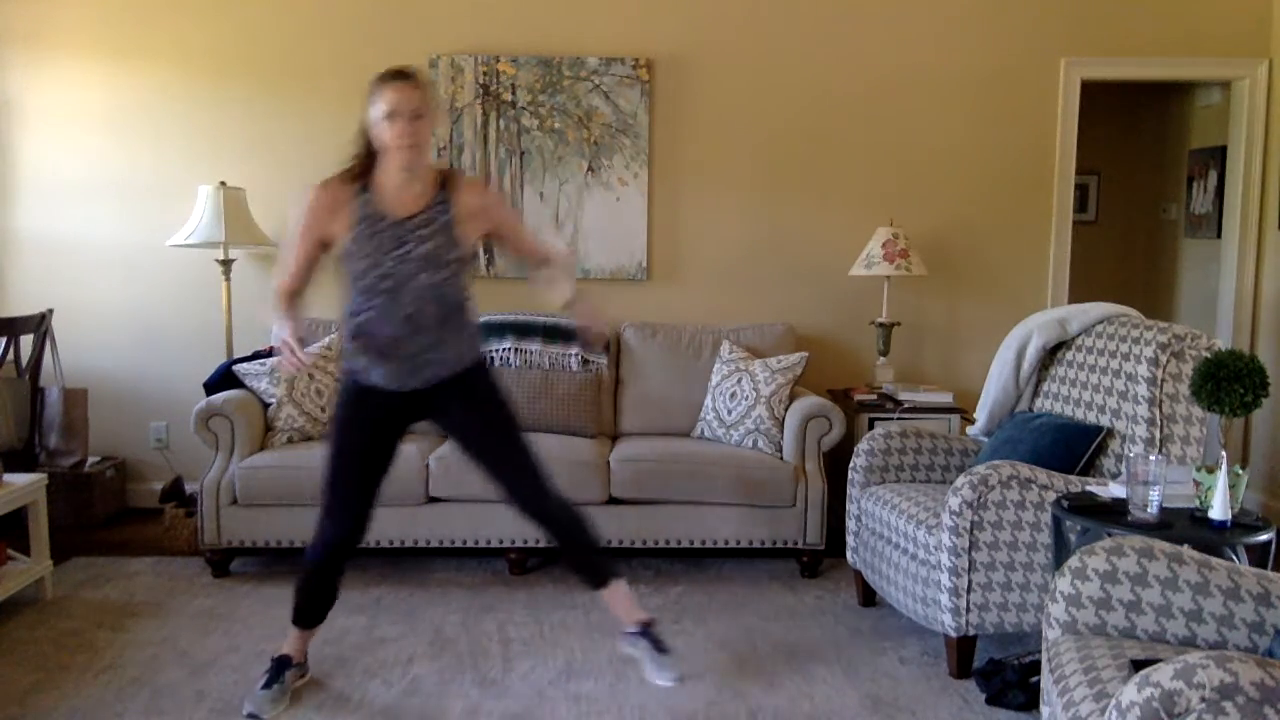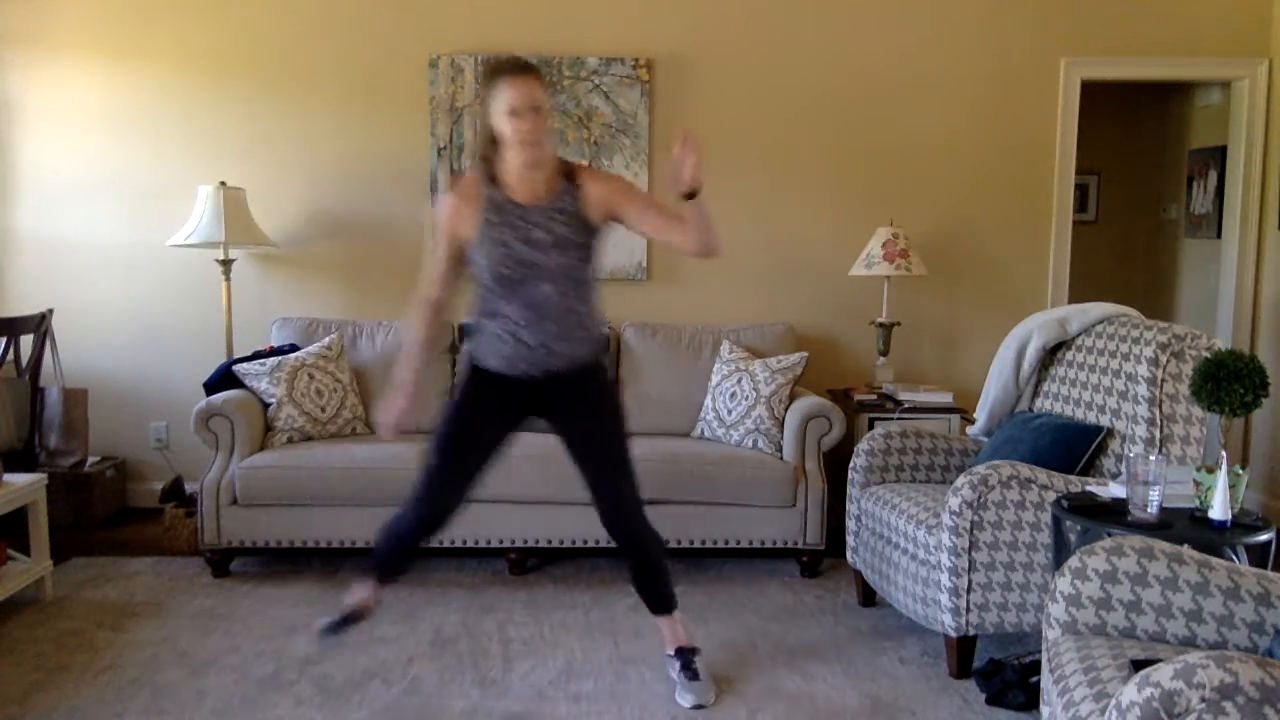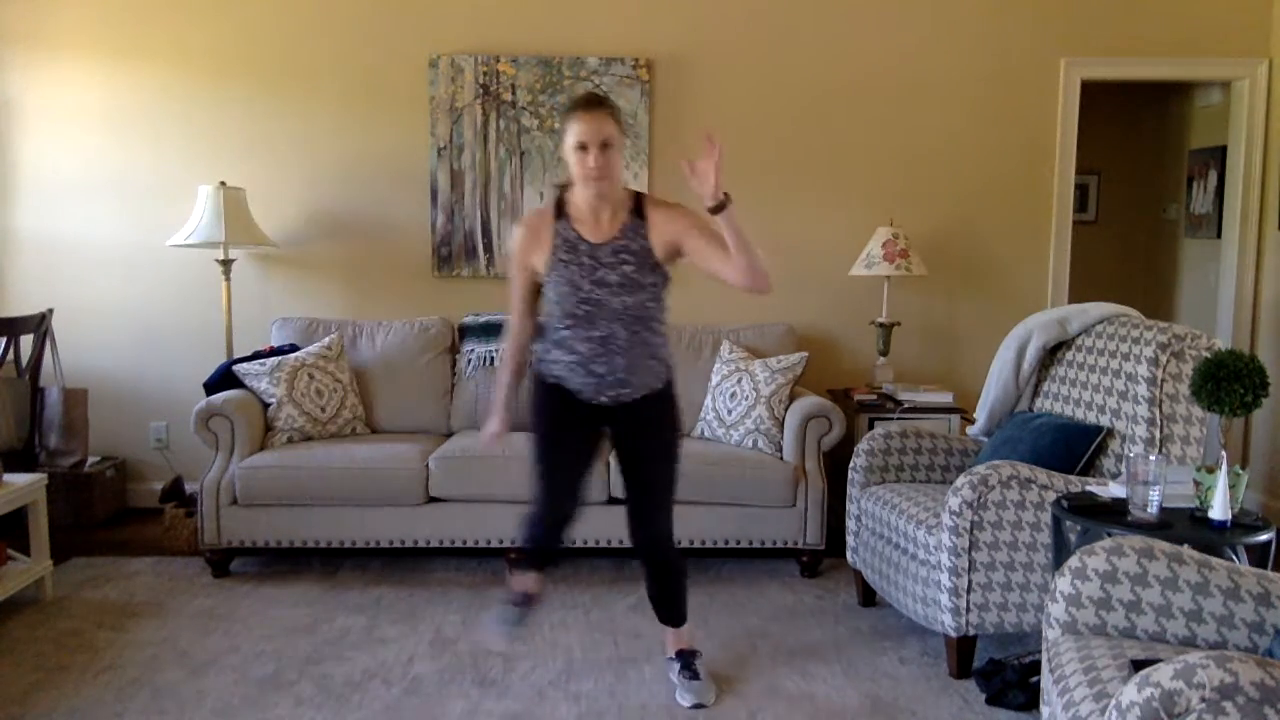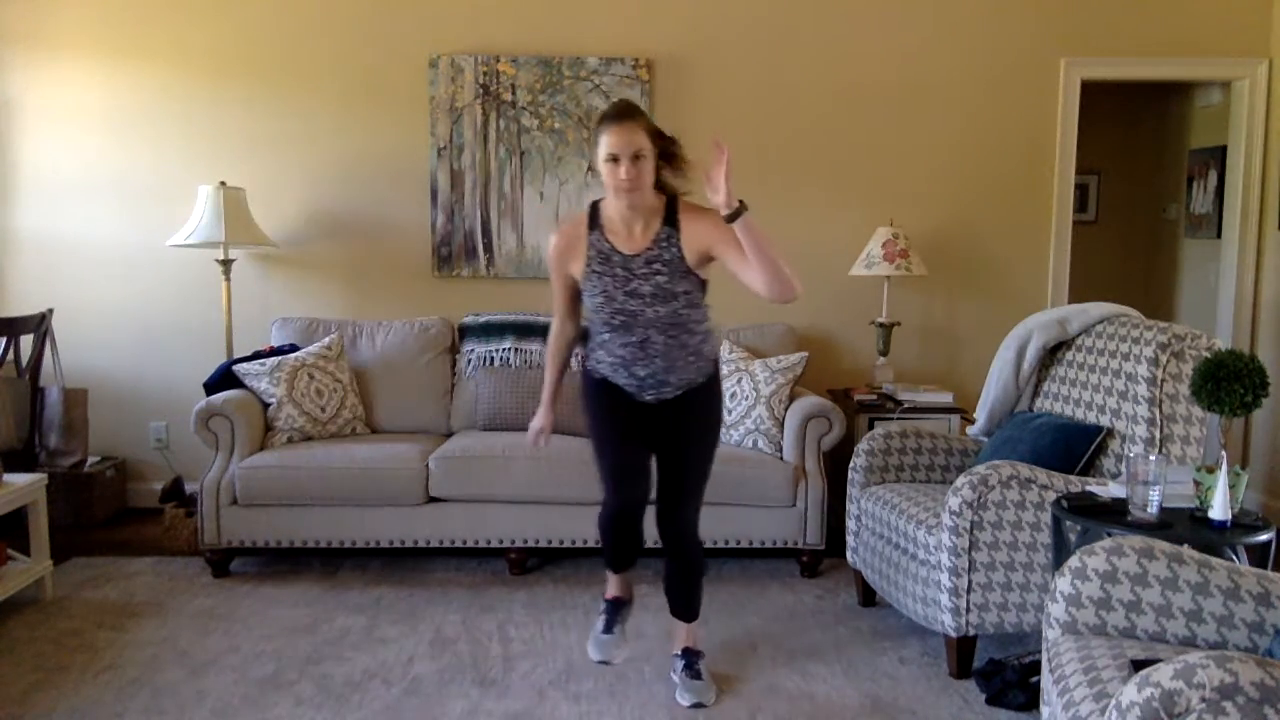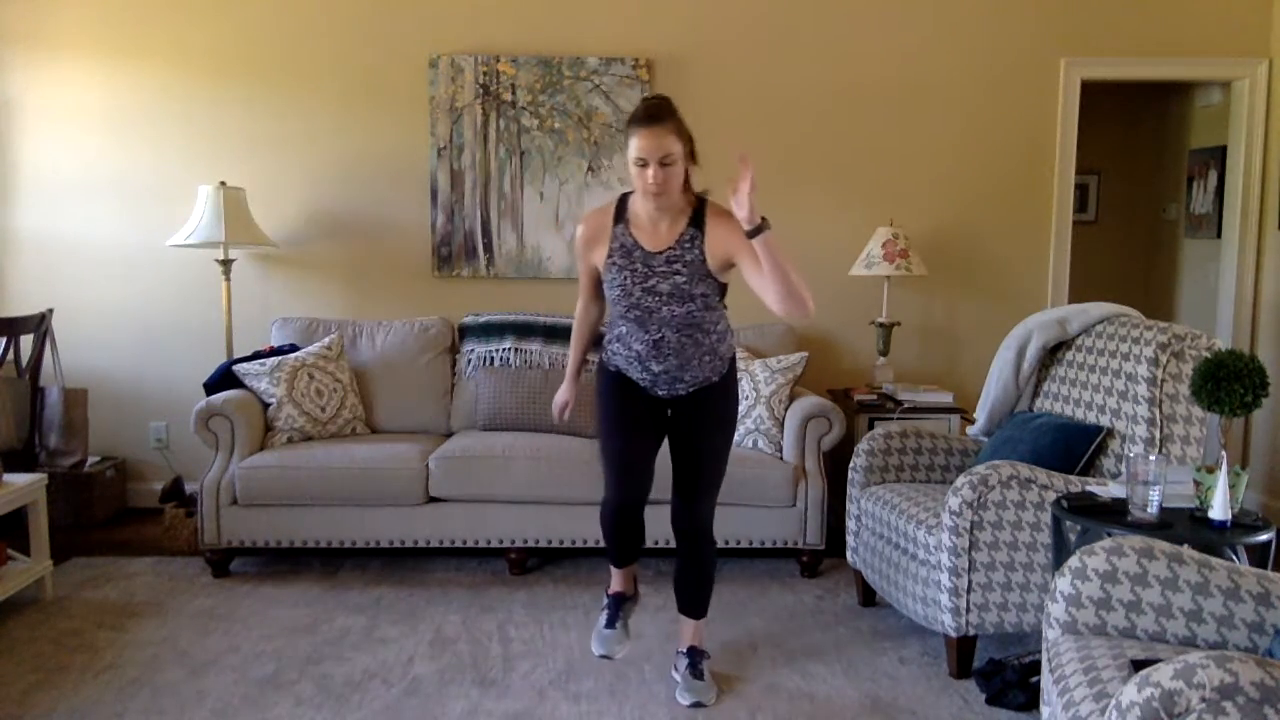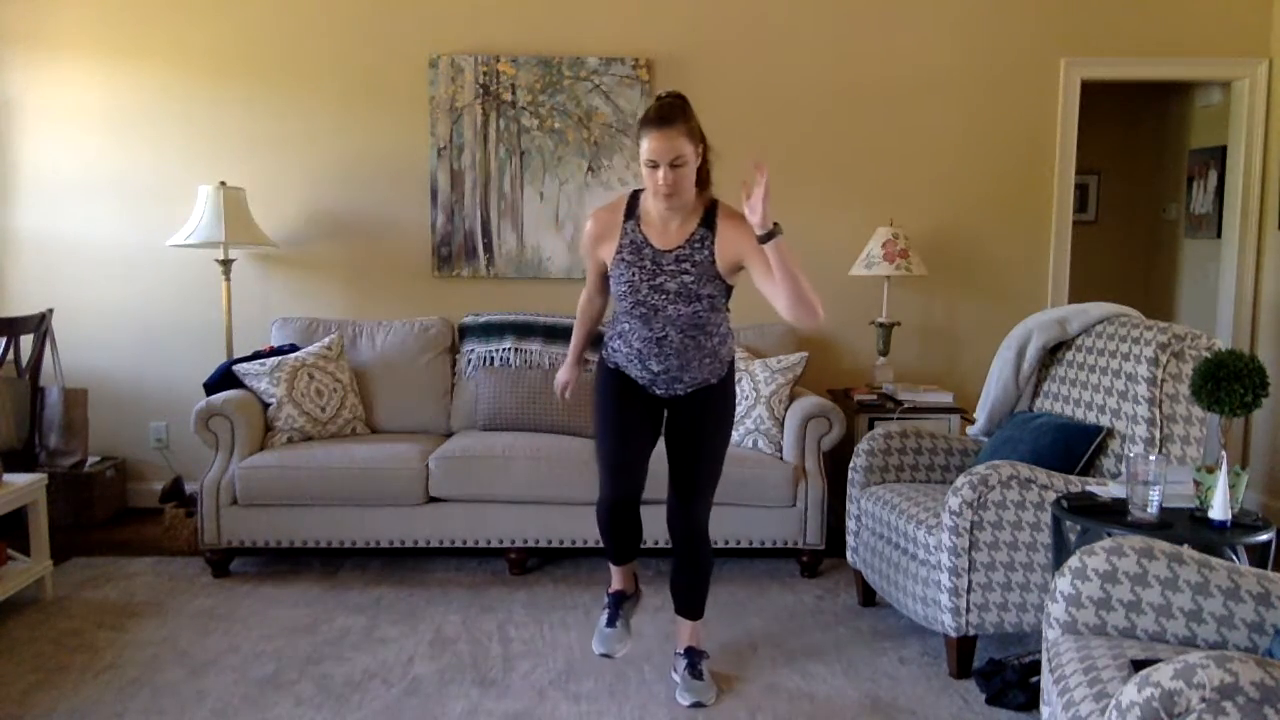
dt=0.2s
person 1, frame 1
left shoulder: (471, 200)
right shoulder: (333, 202)
left elbow: (541, 257)
right elbow: (285, 294)
left wrist: (567, 292)
right wrist: (288, 331)
left hip: (458, 378)
right hip: (371, 385)
left knee: (535, 495)
right knee: (337, 530)
left ankle: (632, 622)
right ankle: (292, 656)
person 1, frame 2
left shoulder: (593, 188)
right shoulder: (462, 200)
left elbow: (701, 246)
right elbow: (434, 296)
left wrist: (689, 192)
right wrist: (402, 380)
left hip: (578, 375)
right hip: (496, 374)
left knee: (623, 512)
right knee: (433, 500)
left ankle: (678, 647)
right ankle: (366, 593)
person 1, frame 3
left shoulder: (664, 221)
right shoulder: (534, 231)
left elbow: (756, 281)
right elbow: (521, 321)
left wrist: (716, 203)
right wrist: (500, 404)
left hip: (647, 395)
right hip: (564, 390)
left knee: (652, 531)
right knee: (554, 507)
left ankle: (680, 651)
right ankle: (525, 583)
person 1, frame 4
left shoulder: (698, 225)
right shoulder: (570, 239)
left elbow: (783, 292)
right elbow: (564, 320)
left wrist: (734, 211)
right wrist: (546, 401)
left hip: (690, 390)
right hip: (612, 387)
left knee: (679, 521)
right knee: (626, 499)
left ankle: (687, 649)
right ankle: (616, 594)
person 1, frame 5
left shoulder: (721, 229)
right shoulder: (595, 229)
left elbow: (796, 310)
left wrist: (754, 225)
right wrist: (570, 377)
left hip: (706, 386)
right hip: (627, 378)
left knee: (693, 516)
right knee: (624, 494)
left ankle: (691, 649)
right ankle: (621, 588)
person 1, frame 6
left shoulder: (732, 230)
right shoulder: (605, 223)
left elbow: (807, 316)
left wrist: (766, 230)
right wrist: (572, 357)
left hip: (704, 386)
right hip: (626, 376)
left knee: (689, 518)
right knee: (617, 493)
left ankle: (689, 649)
right ankle: (622, 588)
